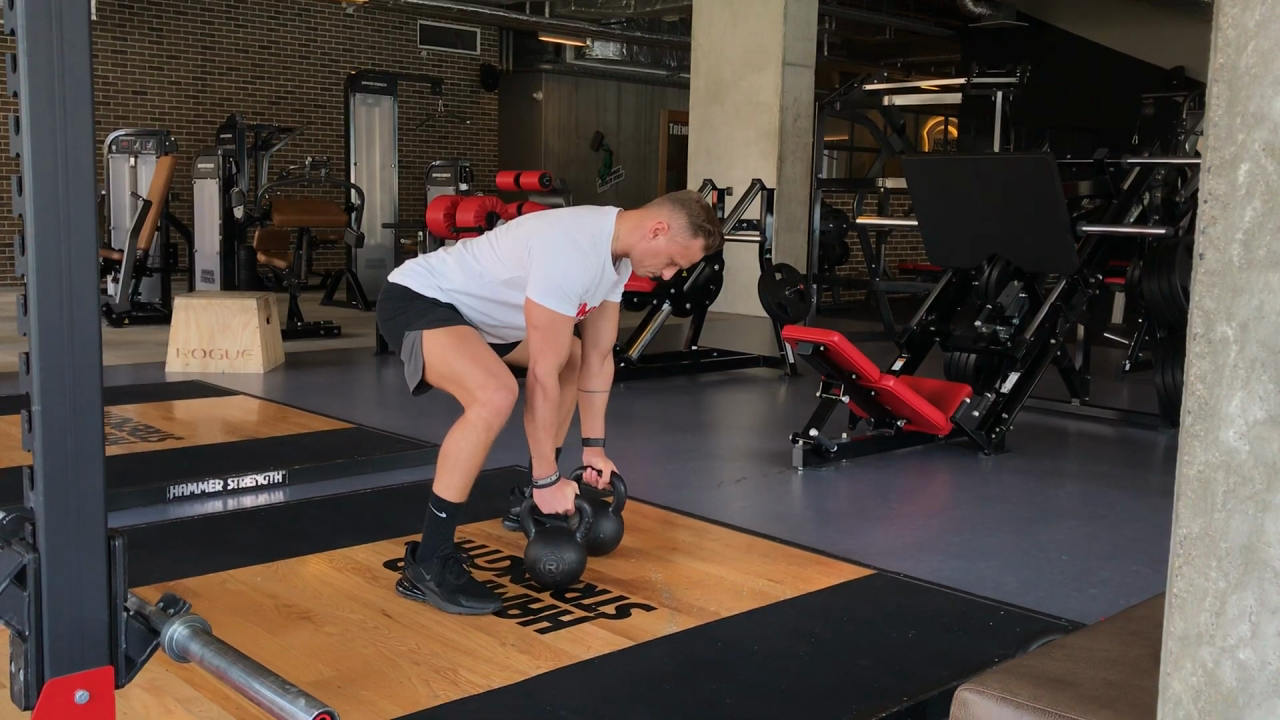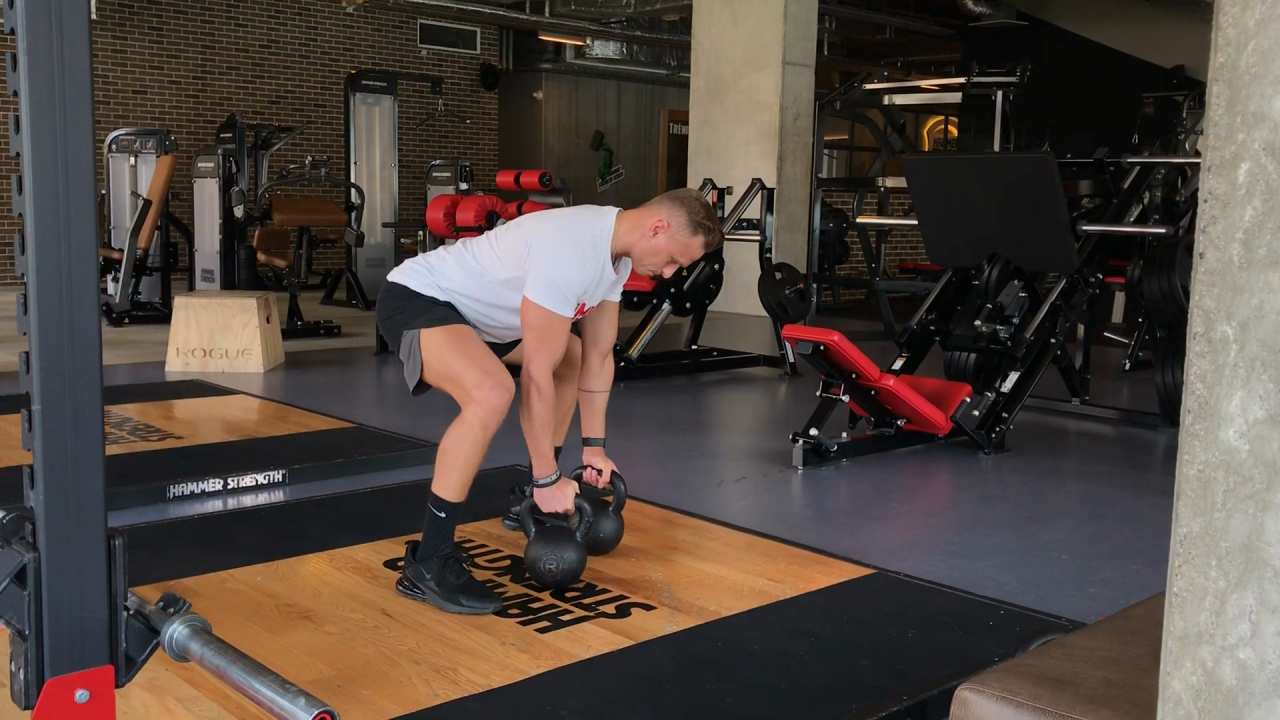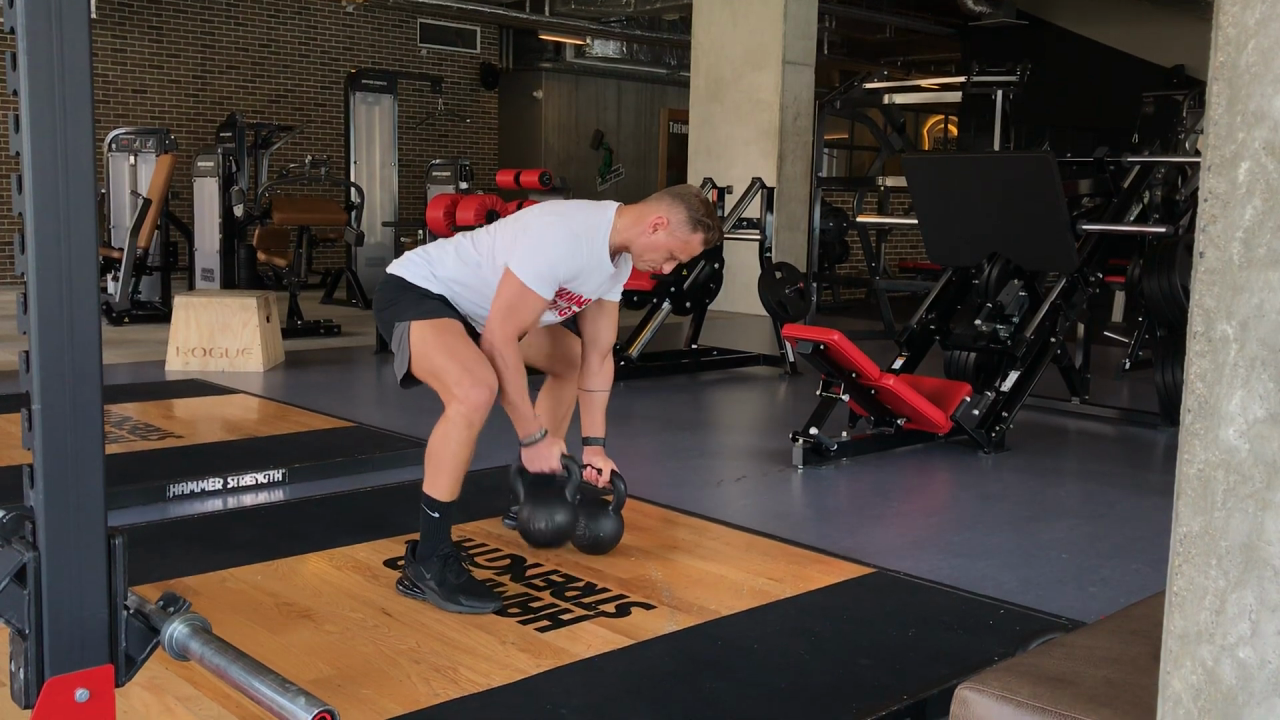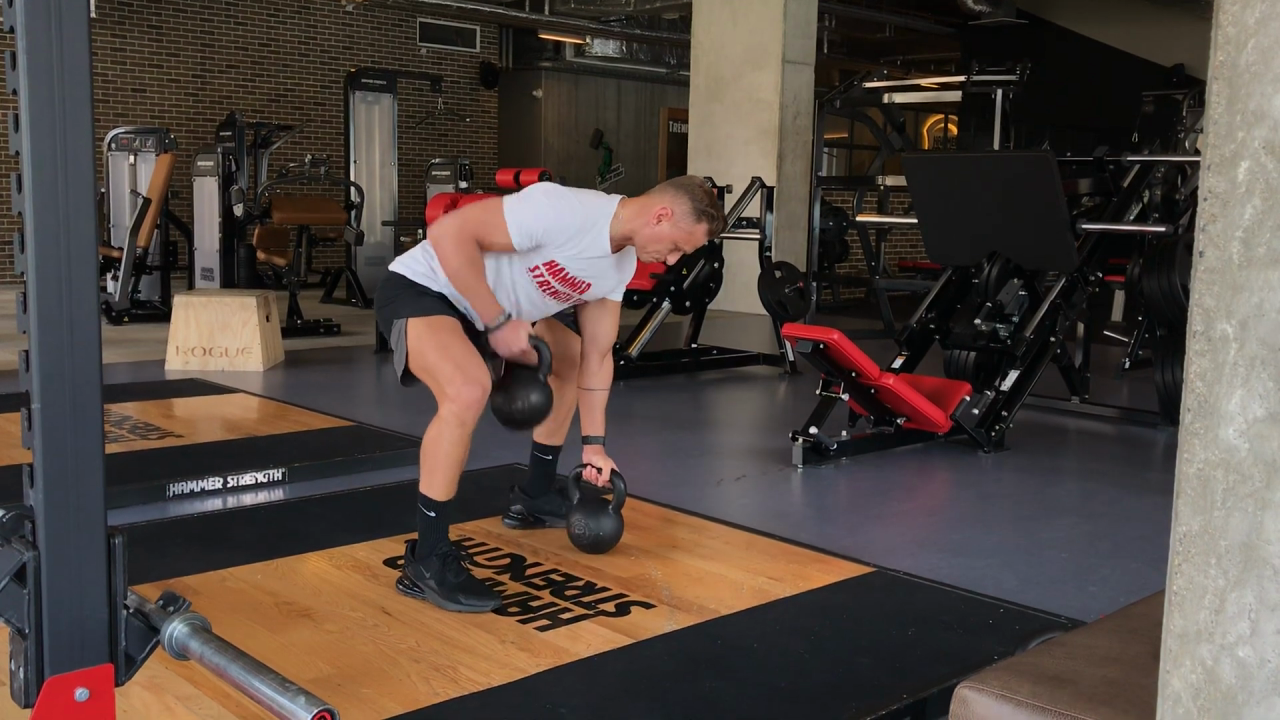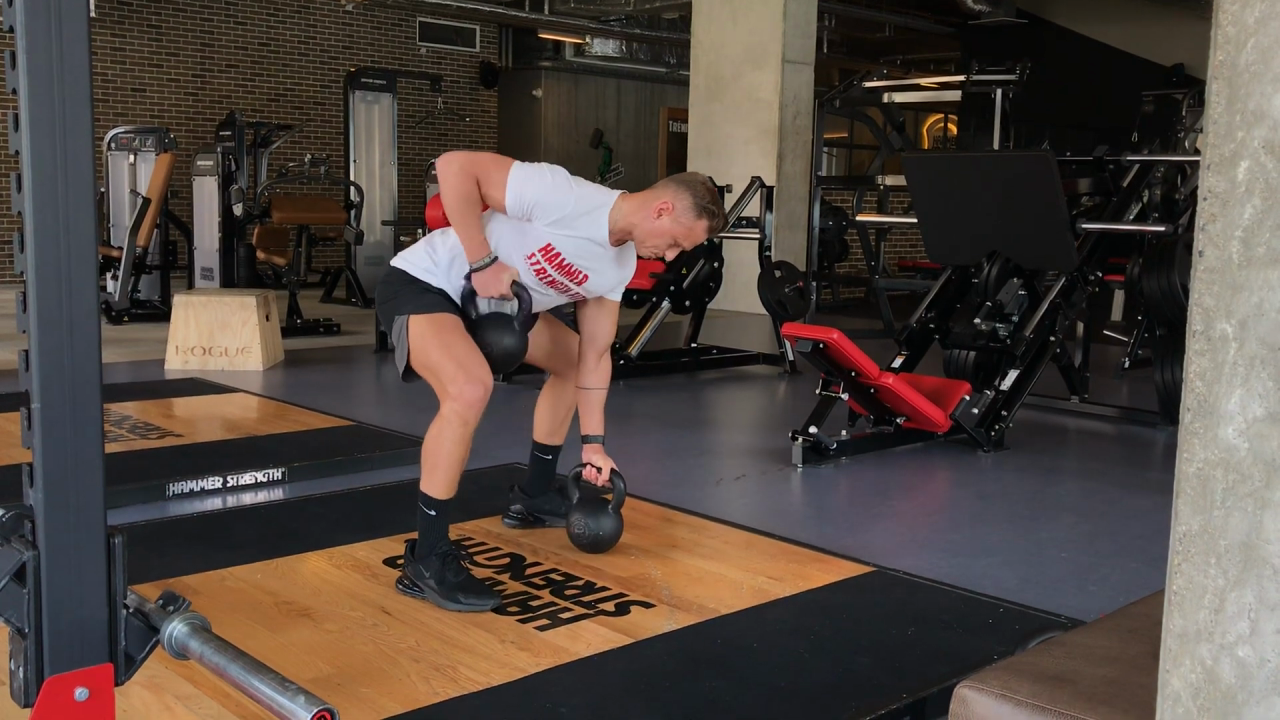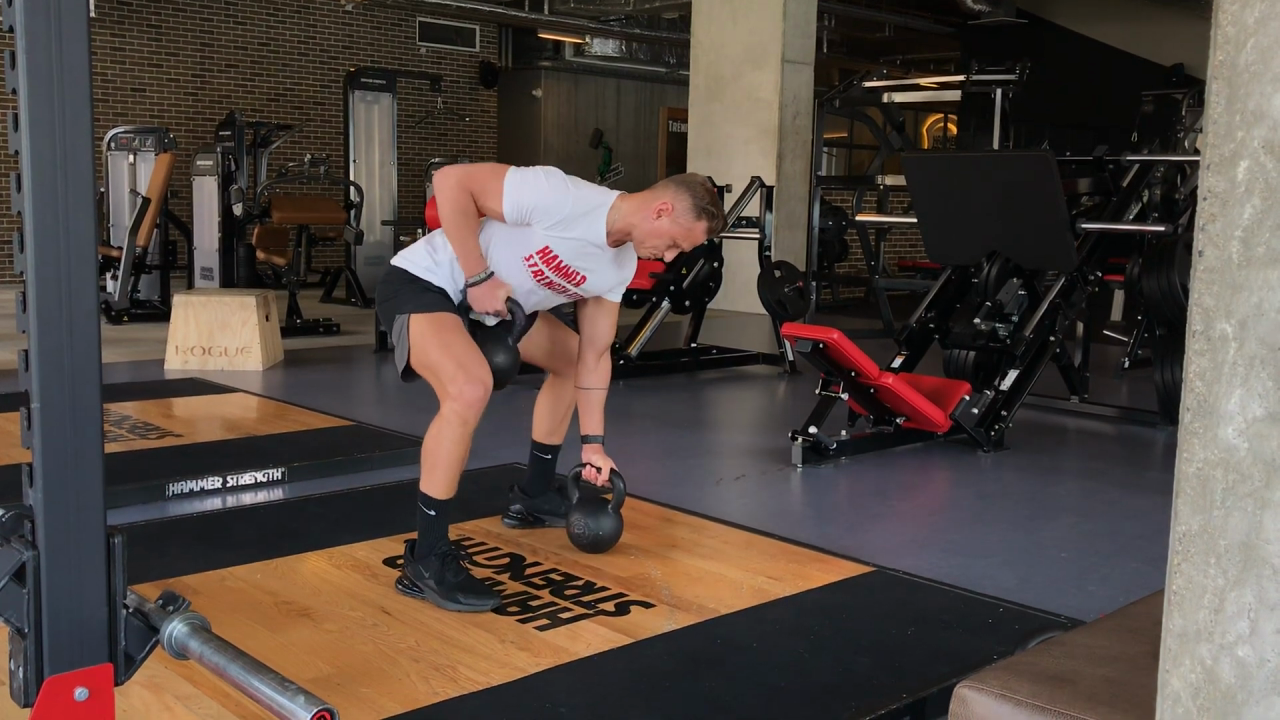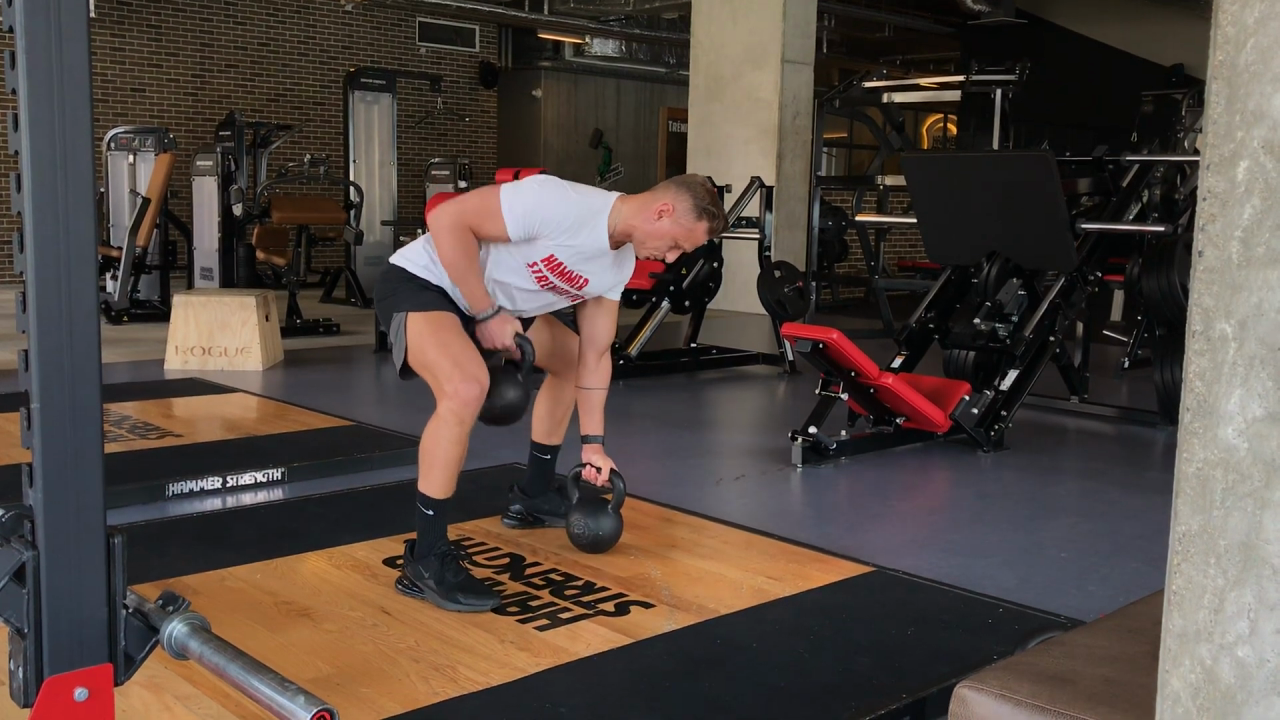
dt=0.2s
person 1, frame 1
left shoulder: (616, 252)
right shoulder: (572, 250)
left elbow: (597, 356)
right elbow: (543, 374)
left wrist: (594, 446)
right wrist: (547, 478)
left hip: (471, 305)
right hip: (417, 296)
left knee: (573, 358)
right knee: (496, 395)
left ankle: (529, 499)
right ankle: (429, 563)
person 1, frame 2
left shoulder: (615, 253)
right shoulder: (571, 250)
left elbow: (597, 356)
right elbow: (537, 374)
left wrist: (594, 446)
right wrist: (547, 478)
left hip: (471, 306)
right hip: (417, 296)
left knee: (573, 358)
right knee: (491, 394)
left ankle: (528, 498)
right ankle: (430, 563)
person 1, frame 3
left shoulder: (617, 256)
right shoulder: (566, 237)
left elbow: (598, 356)
right elbow: (498, 340)
left wrist: (594, 445)
right wrist: (533, 439)
left hip: (468, 303)
right hip: (416, 289)
left knee: (572, 358)
right knee: (475, 391)
right ankle: (430, 562)
person 1, frame 4
left shoulder: (622, 259)
right shoulder: (563, 211)
left elbow: (597, 355)
right elbow: (447, 232)
left wrist: (594, 445)
right wrist: (497, 323)
right hip: (421, 286)
left knee: (572, 359)
right knee: (469, 390)
left ankle: (533, 496)
right ankle: (428, 561)
person 1, frame 5
left shoulder: (619, 261)
right shoulder: (562, 195)
left elbow: (594, 355)
right elbow: (454, 165)
left wrist: (592, 444)
right wrist: (484, 263)
left hip: (491, 295)
right hip: (421, 282)
left knee: (570, 359)
right knee: (470, 389)
left ankle: (534, 496)
right ankle: (427, 560)
person 1, frame 6
left shoulder: (620, 264)
right shoulder: (560, 197)
left elbow: (593, 355)
right elbow: (451, 179)
left wrist: (593, 443)
right wrist: (478, 277)
right hip: (423, 281)
left knee: (570, 359)
right knee: (470, 389)
left ankle: (533, 496)
right ankle: (427, 560)
person 1, frame 7
left shoulder: (620, 261)
right shoulder: (560, 204)
left elbow: (594, 355)
right elbow: (447, 218)
left wrist: (592, 444)
right wrist: (487, 314)
right hip: (420, 279)
left knee: (569, 359)
right knee: (467, 388)
left ankle: (532, 496)
right ankle: (427, 560)
